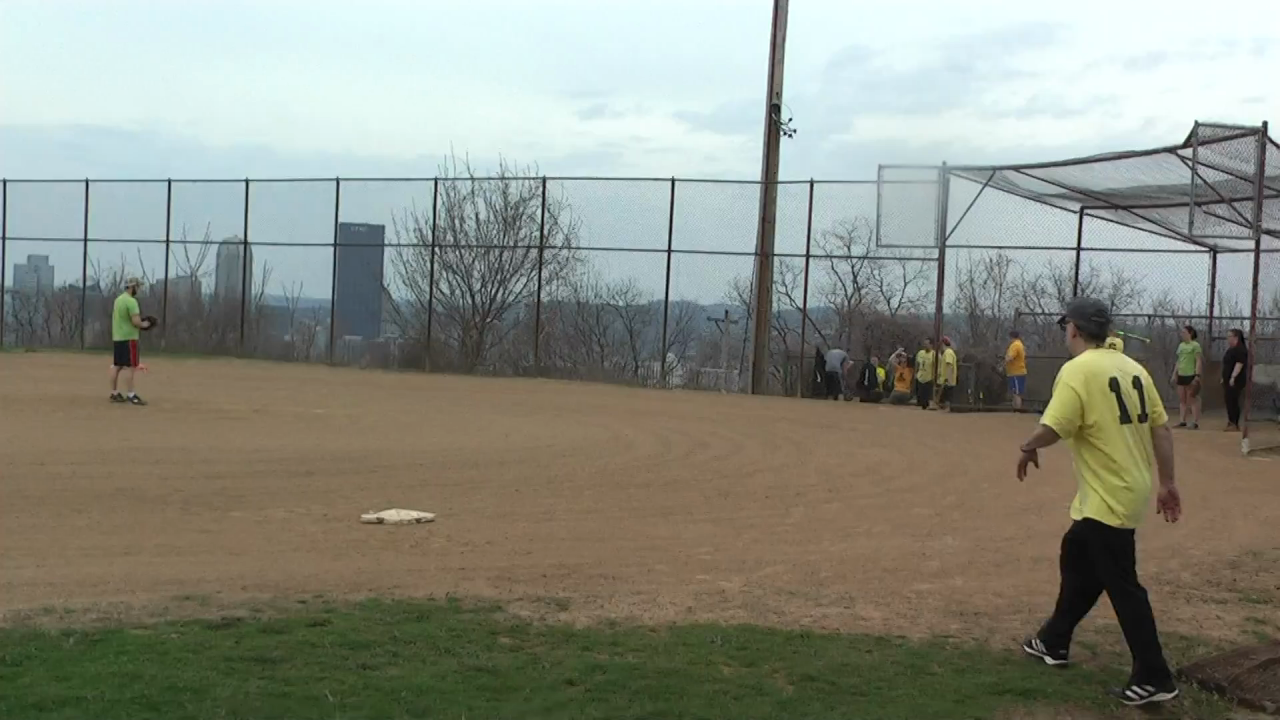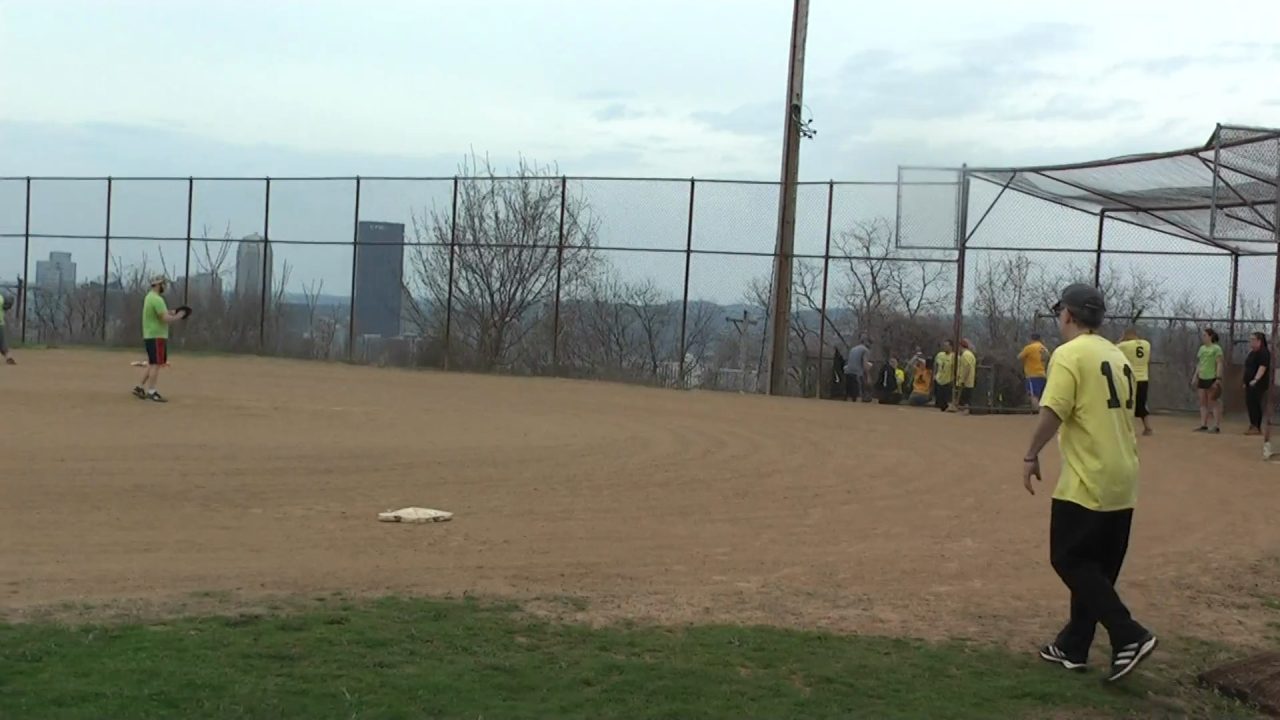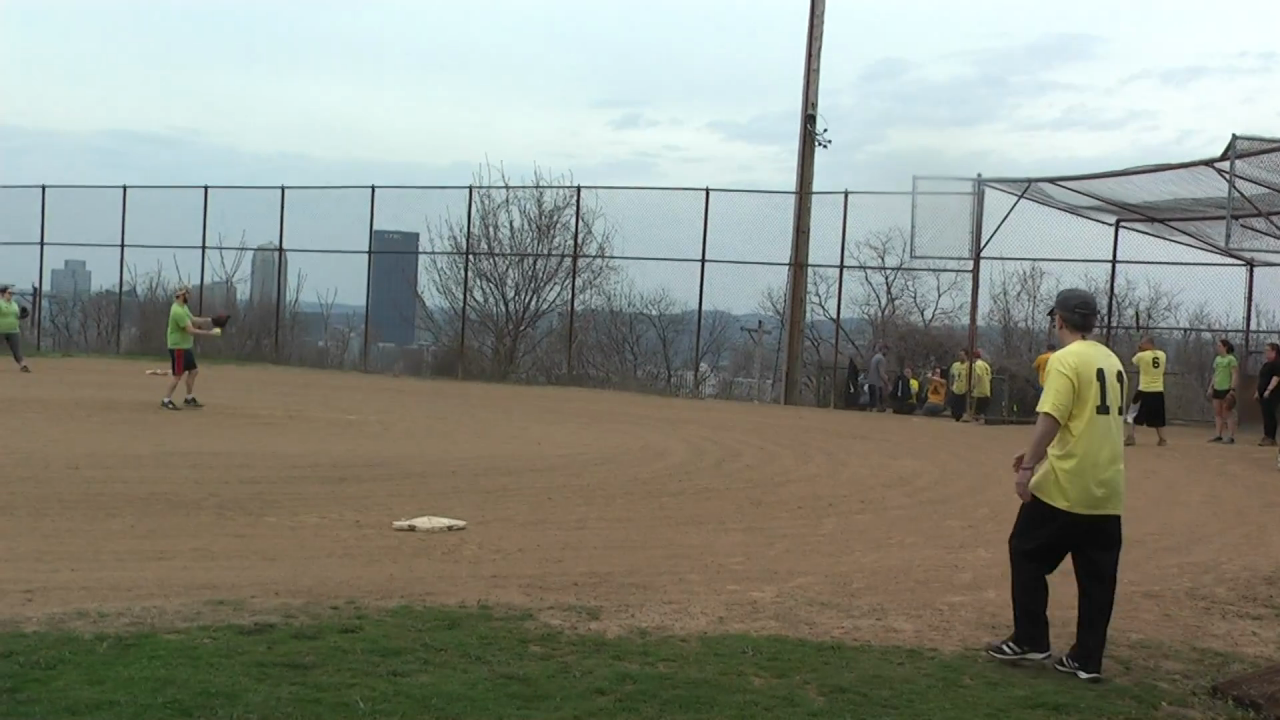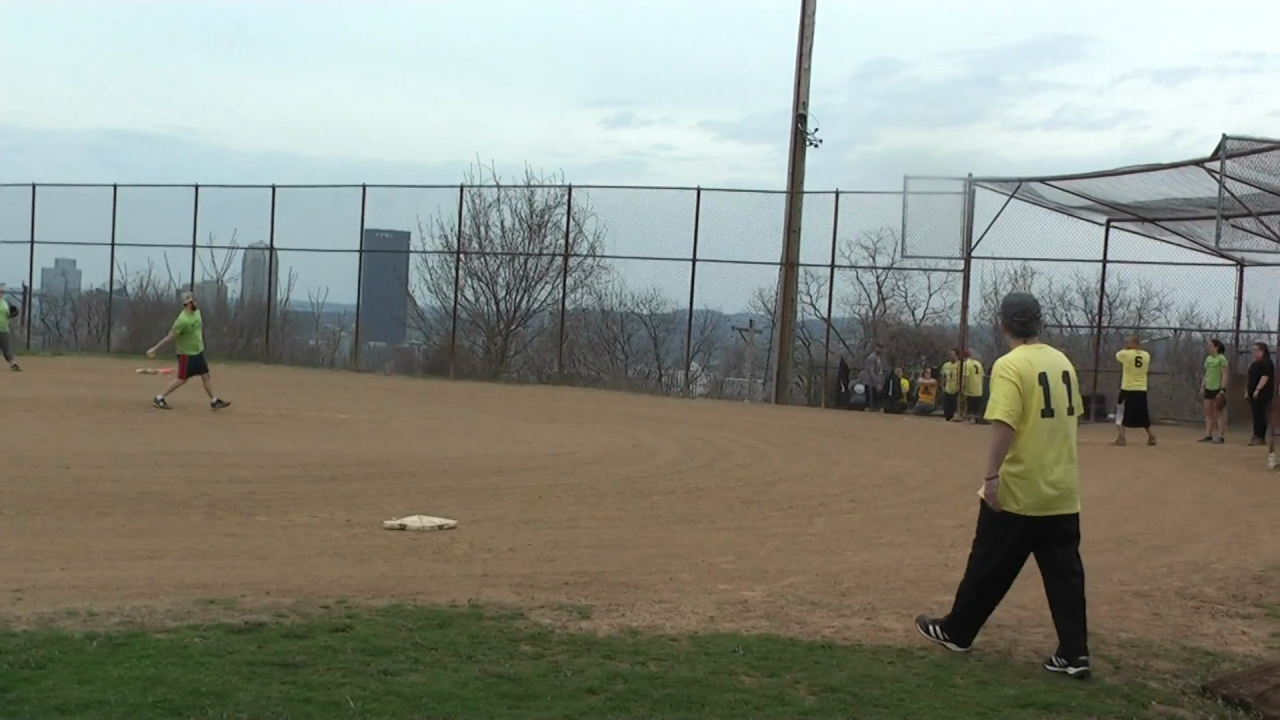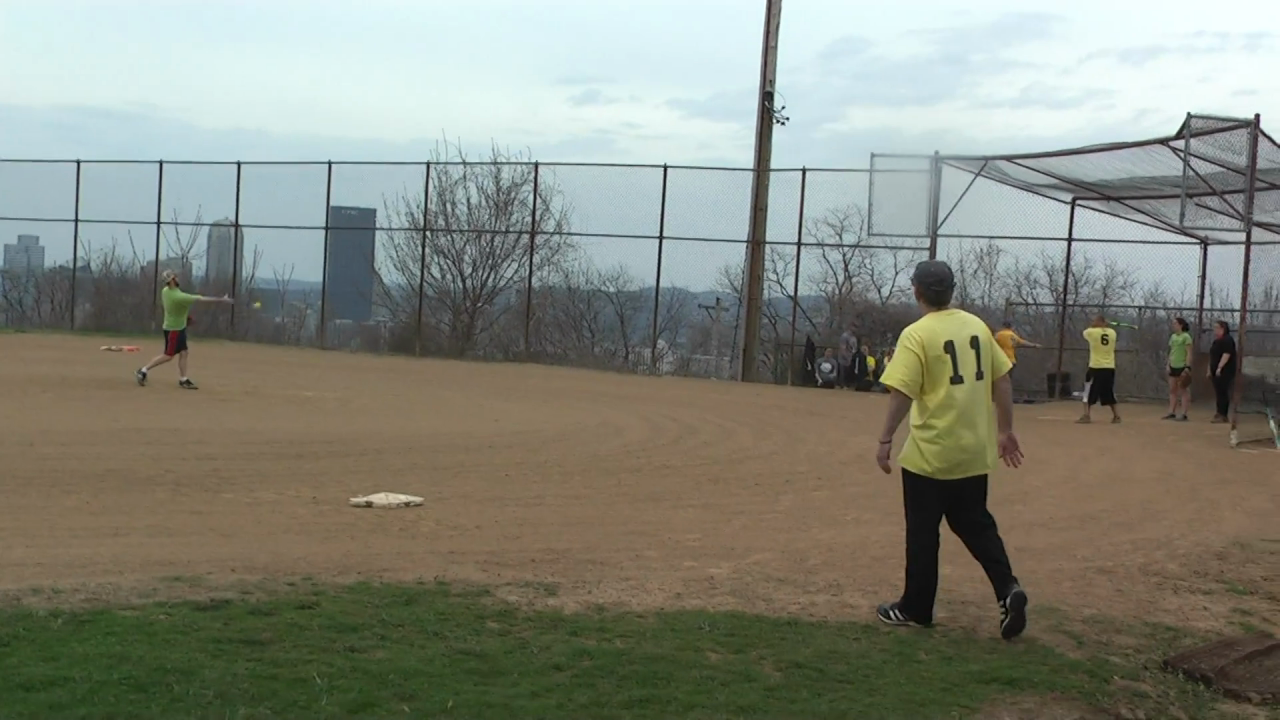
dt=0.3s
person 1, frame 1
left shoulder: (1076, 370)
right shoulder: (1132, 367)
left elbow: (1054, 428)
right elbow: (1160, 428)
left wrist: (1027, 447)
right wrist: (1166, 482)
left hip: (1106, 496)
right hip: (1133, 487)
left knee: (1122, 585)
right knee: (1077, 560)
left ankle: (1154, 676)
right ankle: (1054, 641)
person 1, frame 2
left shoulder: (1069, 354)
right shoulder: (1118, 356)
left elbow: (1053, 411)
right elbow: (1127, 419)
left wrist: (1031, 455)
left hip: (1088, 479)
right hip: (1121, 481)
left knee: (1070, 559)
right knee: (1093, 560)
left ankle: (1129, 636)
right ankle: (1073, 646)
person 1, frame 3
left shoulder: (1064, 359)
right shoulder: (1111, 360)
left elbow: (1053, 418)
left wrist: (1032, 466)
right wrist: (1038, 453)
left hip: (1066, 483)
right hip: (1108, 487)
left knee: (1027, 555)
right knee: (1099, 574)
left ankle: (1031, 640)
right ankle: (1087, 658)
person 1, frame 4
left shoulder: (1009, 365)
right shoulder: (1061, 361)
left elbow: (1005, 425)
left wrist: (991, 476)
left hip: (1018, 487)
right hip: (1061, 490)
left knee: (989, 564)
right knee: (1064, 571)
left ankle: (957, 630)
right ankle: (1075, 651)
person 1, frame 5
left shoulder: (917, 334)
right shoulder: (977, 326)
left elbow: (902, 392)
right elbow: (1001, 382)
left wrist: (885, 439)
right wrist: (1005, 430)
left hip: (931, 453)
right hip: (975, 452)
left knee: (922, 533)
right knee: (978, 527)
left ankle: (916, 609)
right ankle: (1008, 589)
